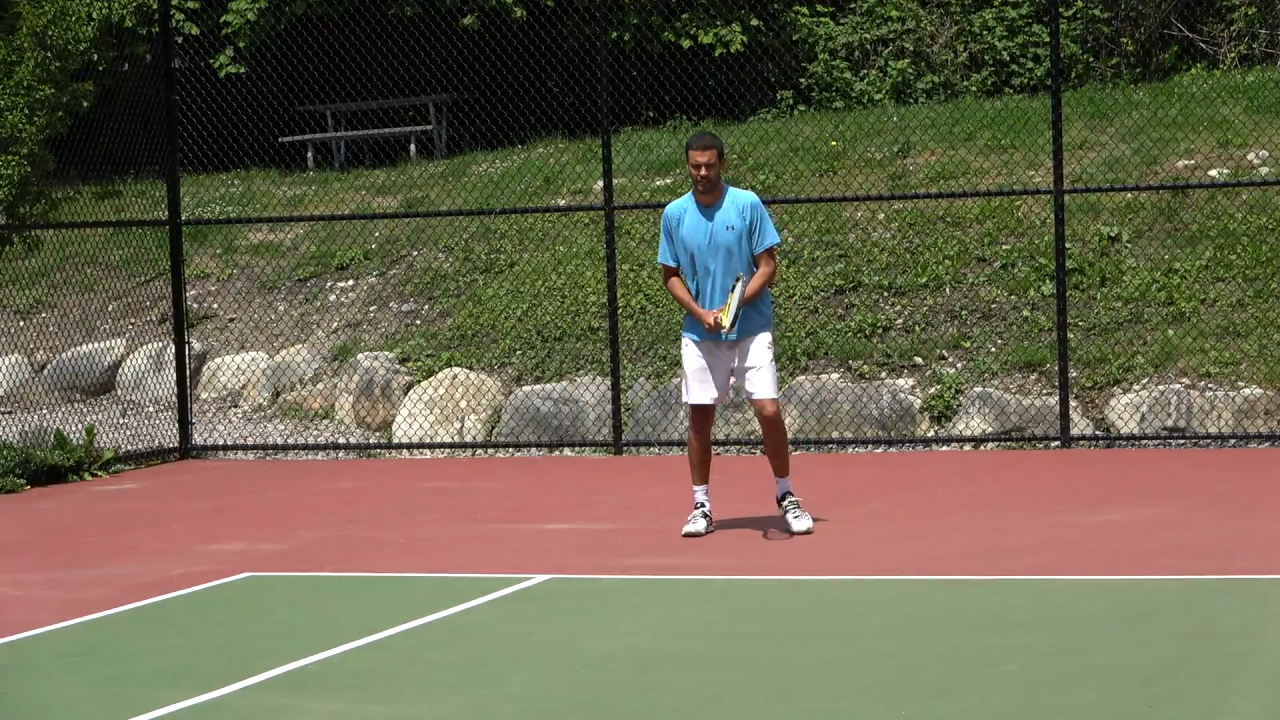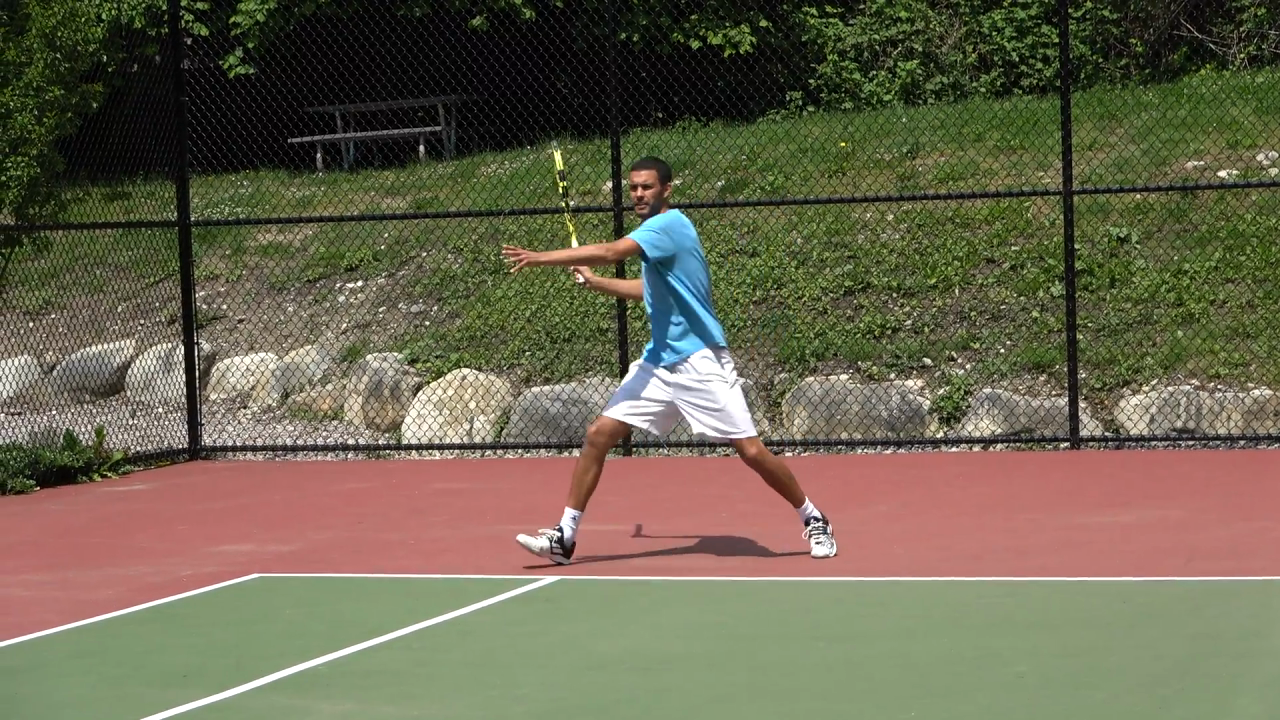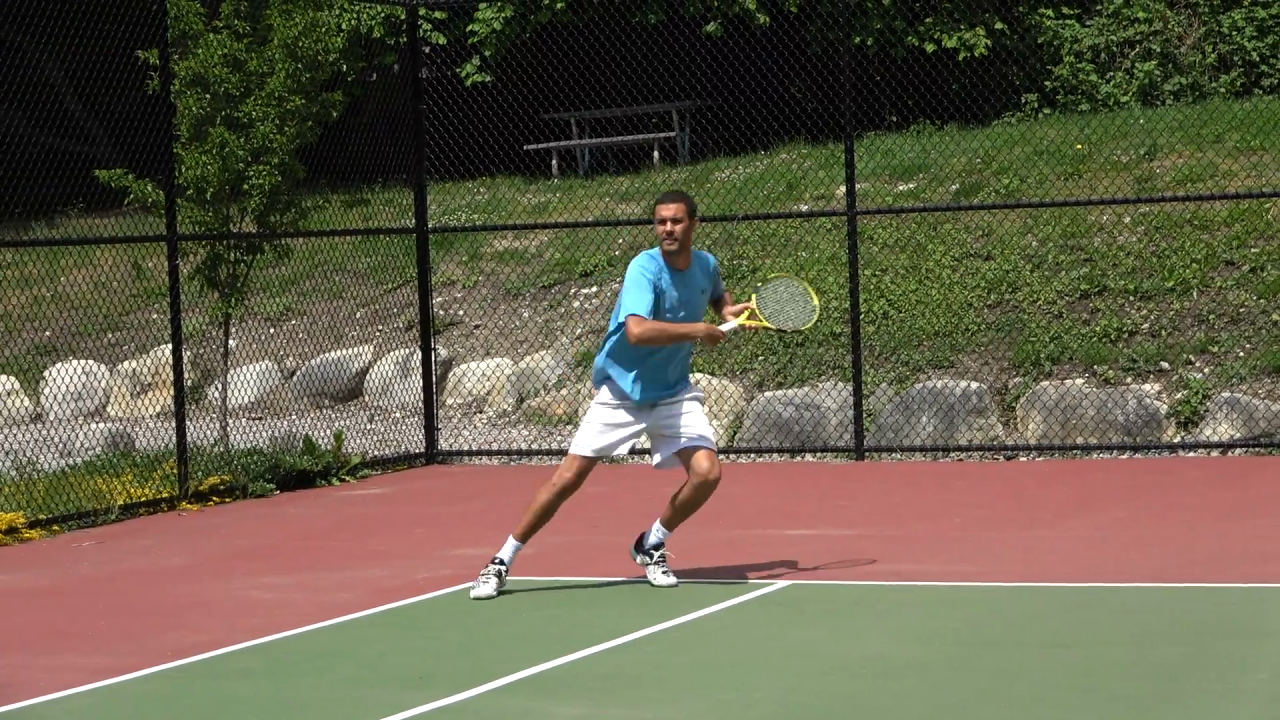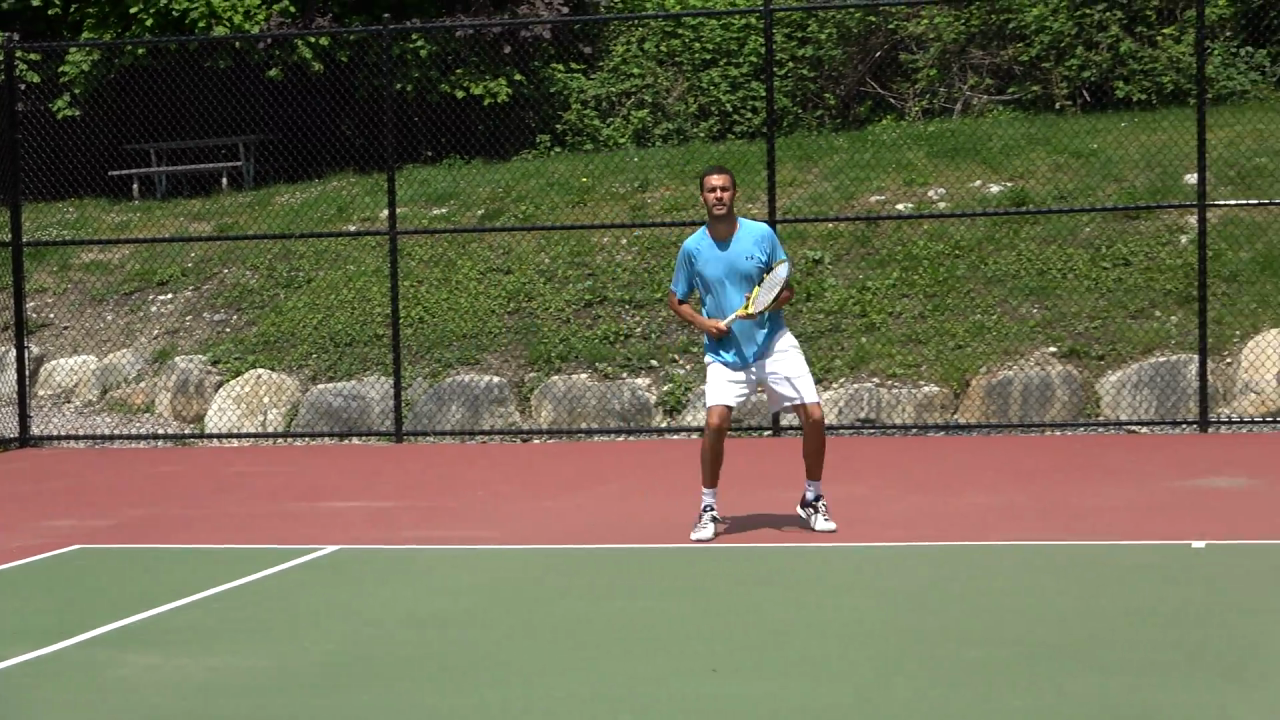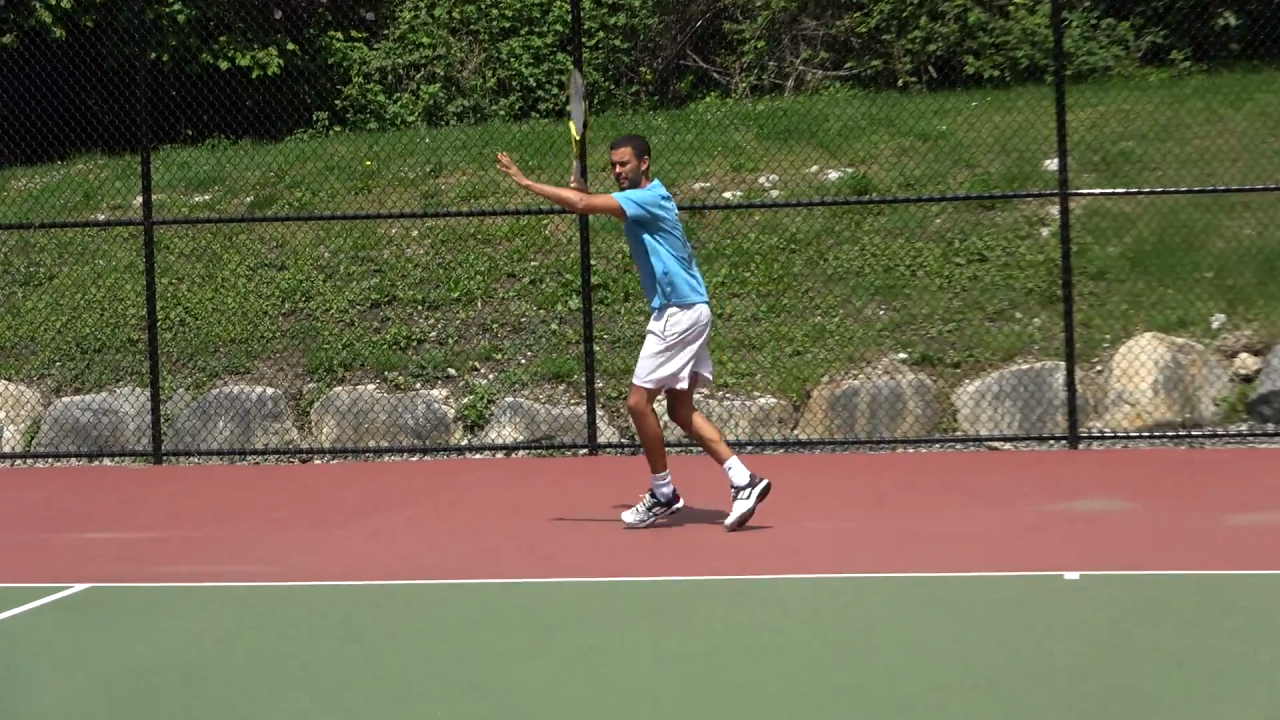
dt=1s
person 1, frame 1
left shoulder: (748, 204)
right shoulder: (673, 214)
left elbow: (767, 266)
right elbow: (670, 275)
left wrist: (735, 306)
right wrist: (700, 313)
left hip: (751, 329)
right hip: (699, 334)
left knee: (768, 411)
right knee: (700, 418)
left ankle: (786, 495)
right ankle: (701, 506)
person 1, frame 2
left shoulder: (671, 224)
right shoulder: (650, 234)
left elbow: (611, 252)
left wrist: (540, 258)
right wrist: (594, 280)
left hip: (700, 360)
right hip: (657, 361)
left knee: (753, 452)
right knee: (597, 436)
left ankle: (812, 520)
right ankle: (565, 536)
person 1, frame 3
left shoulder: (706, 264)
right shoulder: (643, 268)
left elbow: (722, 301)
right elbow: (637, 331)
left wrist: (732, 313)
right wrist: (699, 330)
left hip: (675, 392)
right hip: (622, 392)
left knee: (706, 473)
right knee: (567, 479)
left ankle: (652, 543)
right ankle: (503, 560)
person 1, frame 4
left shoulder: (762, 234)
right shoulder: (692, 248)
left elbow: (787, 291)
right elbow: (677, 302)
left wrist: (765, 303)
right wrist: (703, 323)
left hip: (773, 342)
right hip: (725, 352)
left knee: (814, 418)
right knee: (715, 423)
left ankle: (812, 500)
right ankle: (709, 509)
person 1, frame 5
left shoulder: (650, 196)
right shoulder: (638, 198)
left elbow: (586, 204)
right elbow: (592, 204)
left wrist: (524, 180)
right wrist: (580, 192)
left hip: (678, 313)
right hip: (685, 312)
left knee: (637, 402)
right knee: (681, 409)
left ankle: (663, 494)
right ankle: (743, 480)
